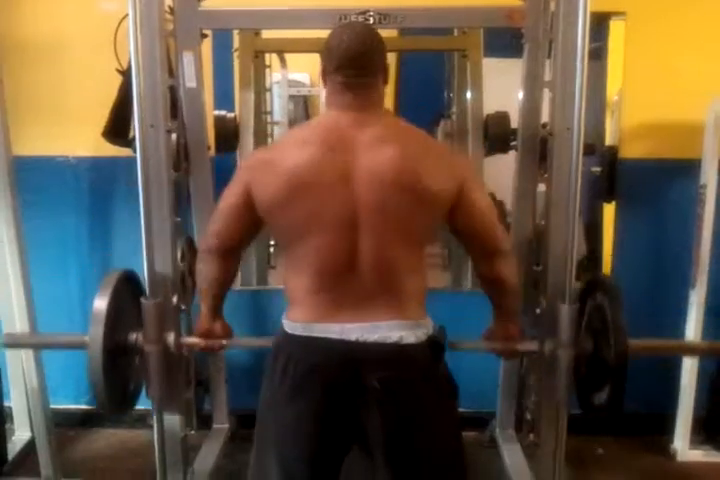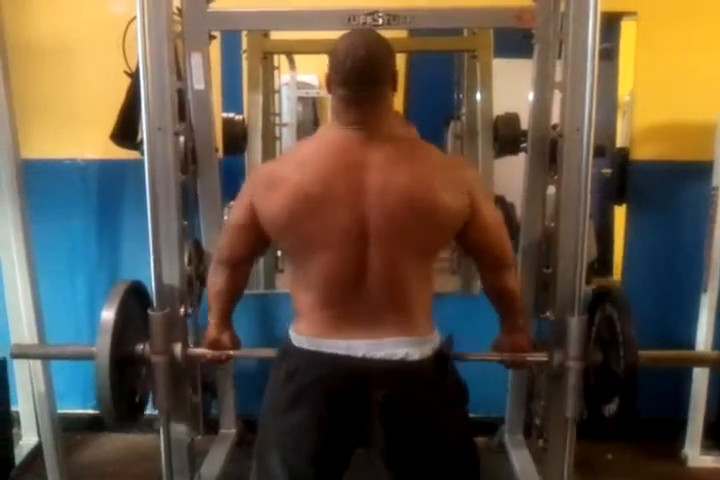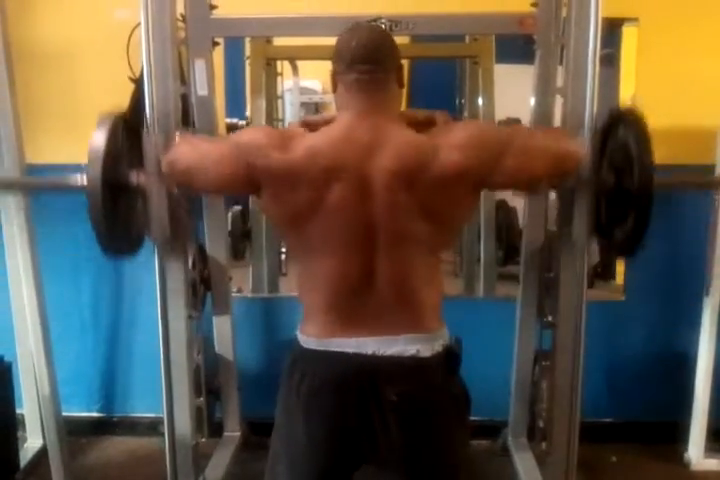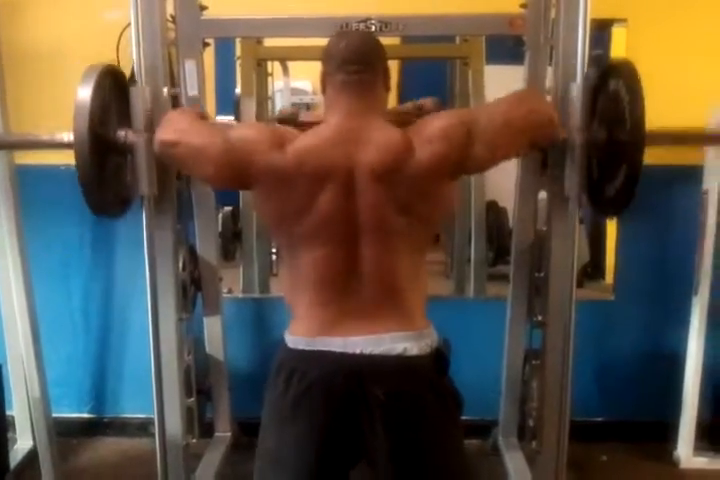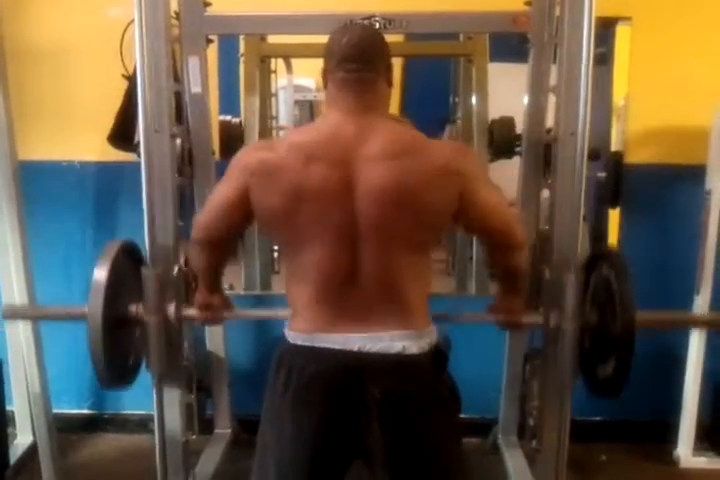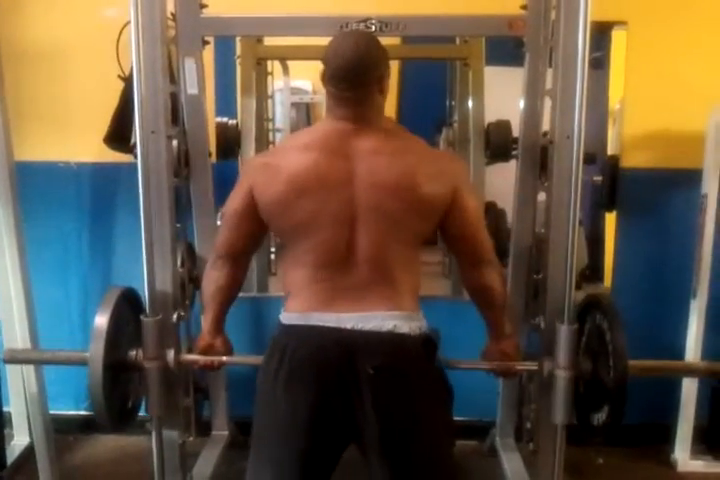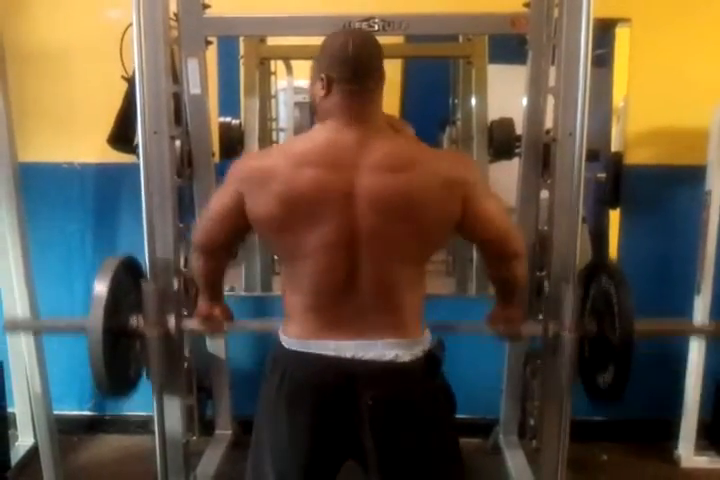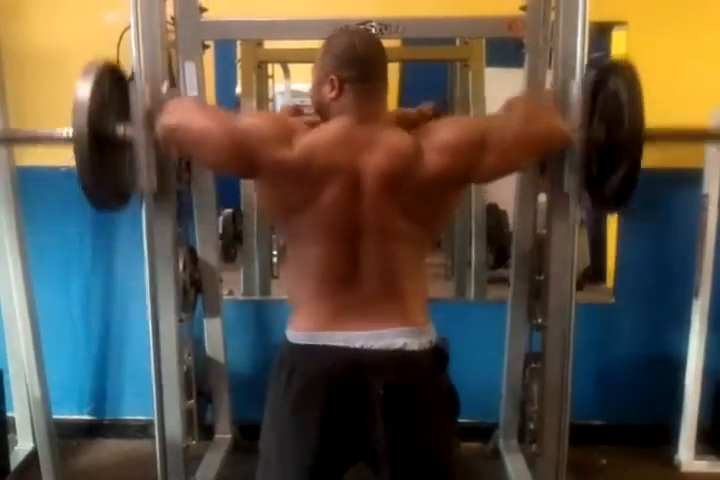
dt=0.5s
person 1, frame 1
left shoulder: (268, 161)
right shoulder: (439, 159)
left elbow: (217, 250)
right elbow: (494, 255)
left wrist: (210, 314)
right wrist: (507, 321)
left hip: (306, 353)
right hip: (403, 355)
person 1, frame 2
left shoulder: (274, 176)
right shoulder: (450, 176)
left elbow: (229, 261)
right elbow: (500, 266)
left wrist: (218, 324)
right wrist: (514, 329)
left hip: (313, 367)
right hip: (409, 368)
person 1, frame 3
left shoulder: (278, 155)
right shoulder: (453, 155)
left elbow: (178, 160)
right elbow: (566, 153)
right wrist: (494, 160)
left hip: (323, 365)
right hip: (418, 366)
person 1, frame 4
left shoulder: (272, 156)
right shoulder: (431, 149)
left elbow: (171, 137)
right elbow: (538, 115)
left wrist: (190, 115)
left hip: (310, 366)
right hip: (406, 365)
person 1, frame 5
left shoulder: (265, 161)
right shoulder: (443, 162)
left elbow: (206, 239)
right elbow: (510, 242)
left wrist: (208, 291)
right wrist: (513, 294)
left hip: (309, 364)
right hip: (404, 365)
person 1, frame 6
left shoulder: (269, 165)
right shoulder: (437, 167)
left elbow: (227, 258)
right elbow: (480, 264)
left wrist: (211, 329)
right wrist: (500, 334)
left hip: (303, 346)
right hip: (397, 349)
person 1, frame 7
left shoulder: (262, 169)
right shoulder: (443, 171)
left elbow: (208, 245)
right elbow: (509, 252)
left wrist: (210, 299)
right wrist: (509, 307)
left hip: (305, 368)
right hip: (401, 370)
person 1, frame 8
left shoulder: (279, 150)
right shoulder: (438, 154)
left elbow: (174, 121)
right elbow: (550, 126)
right wrist: (511, 111)
left hip: (312, 361)
right hip: (406, 361)
